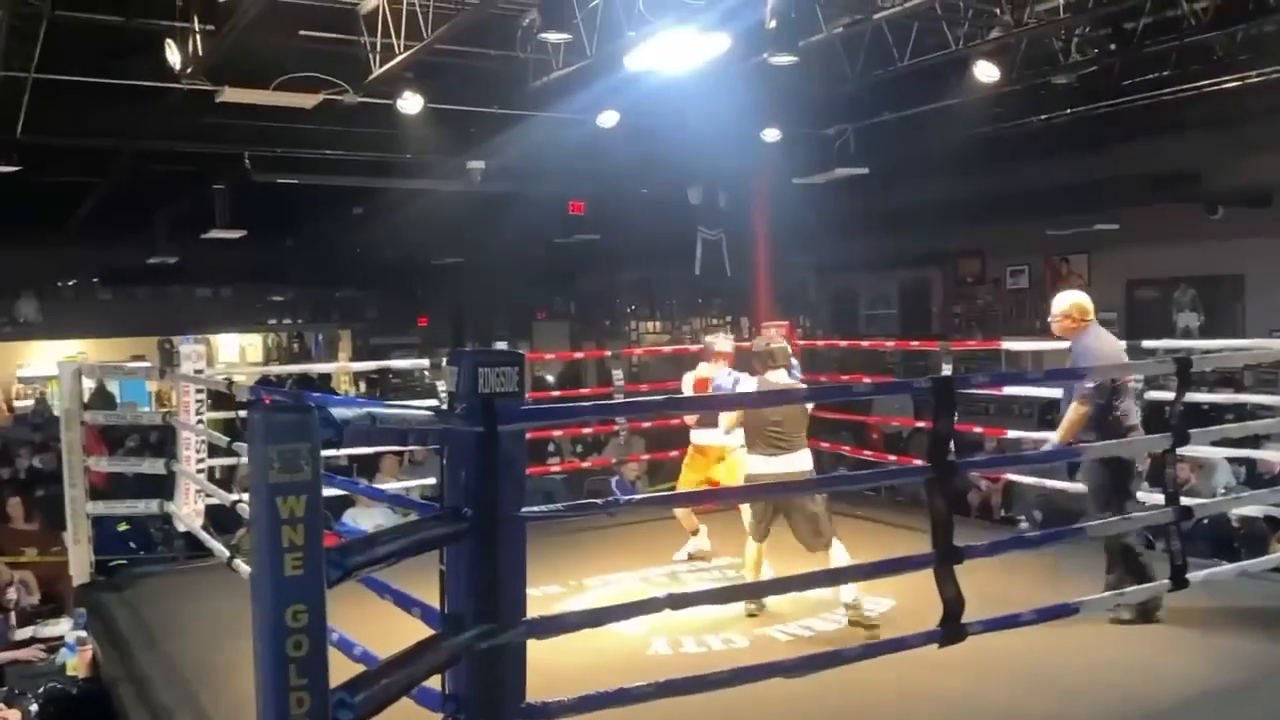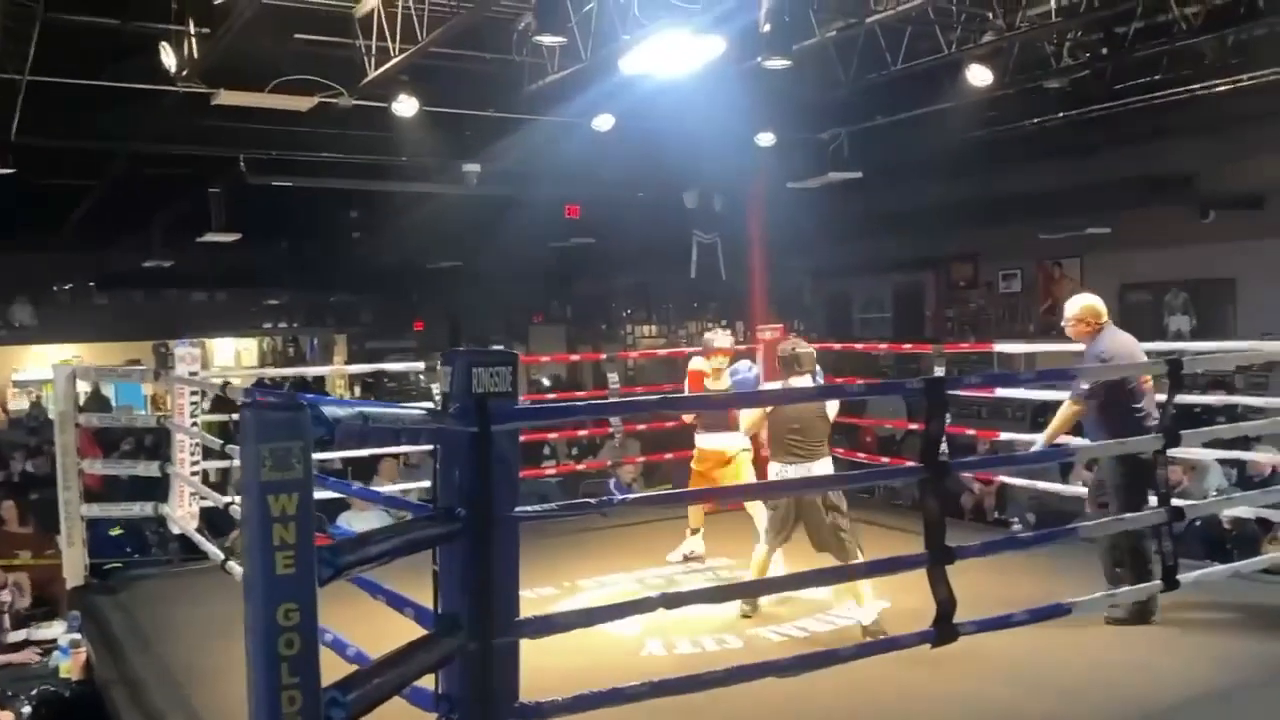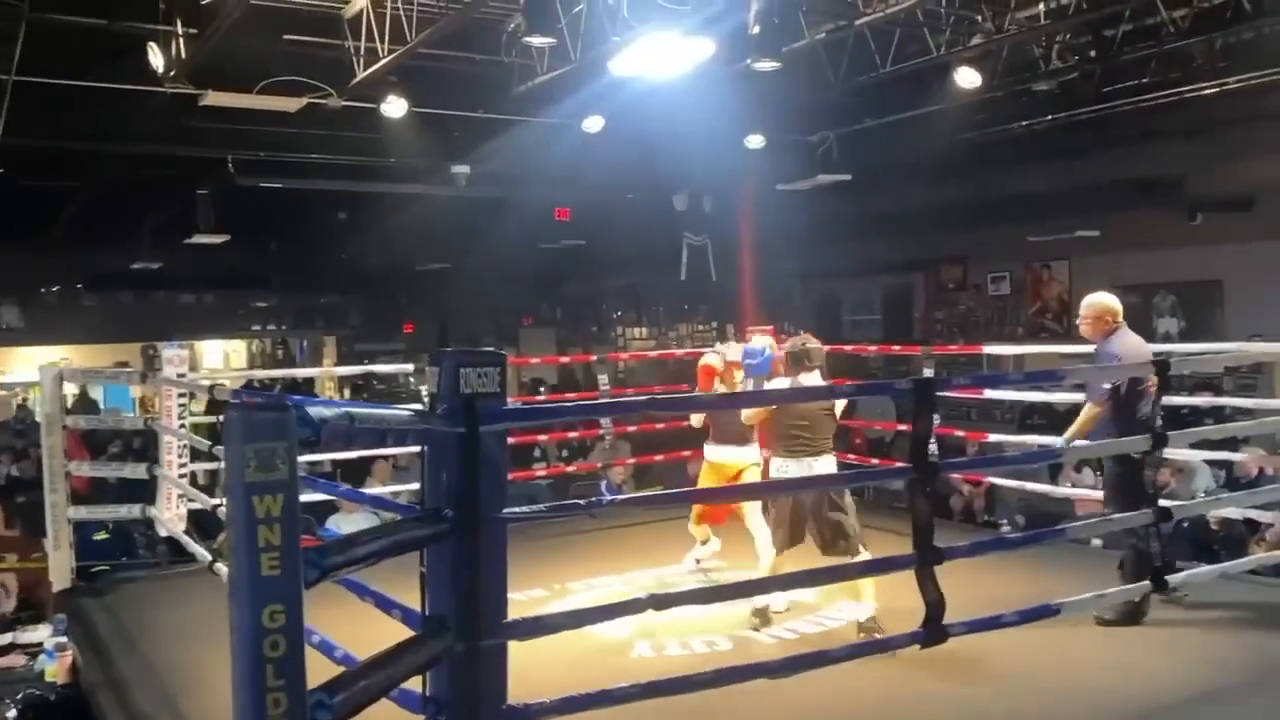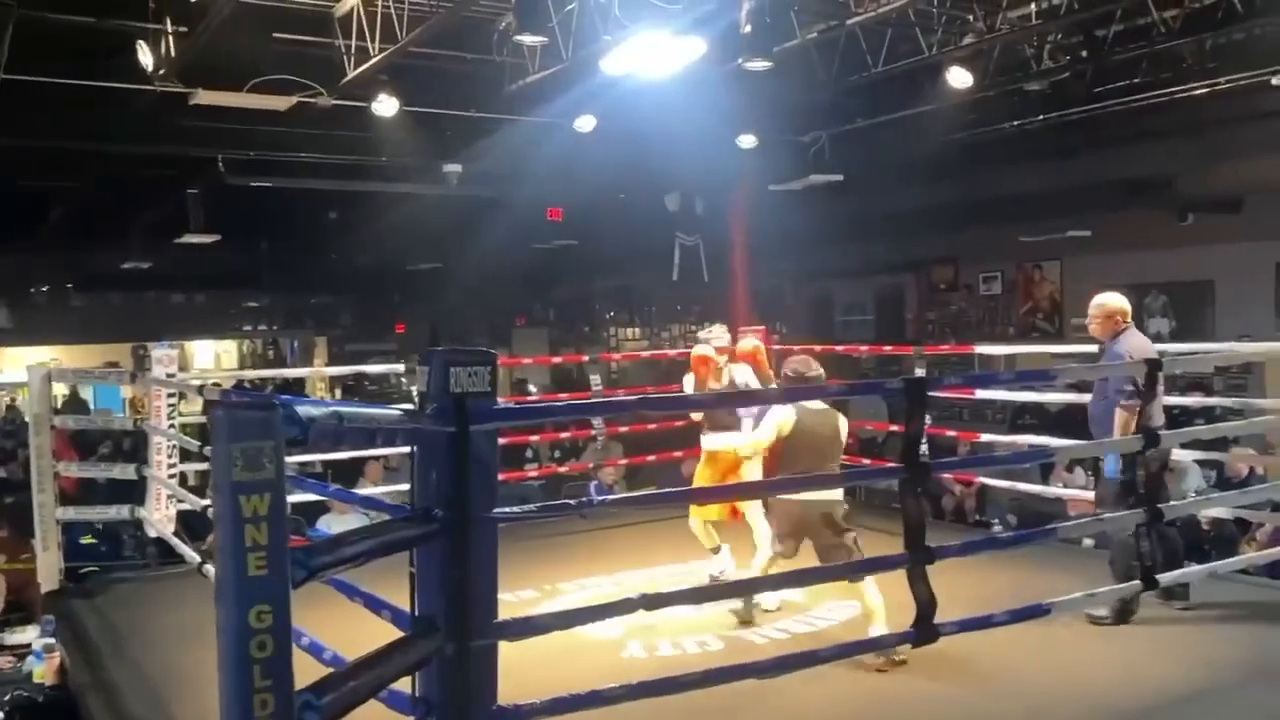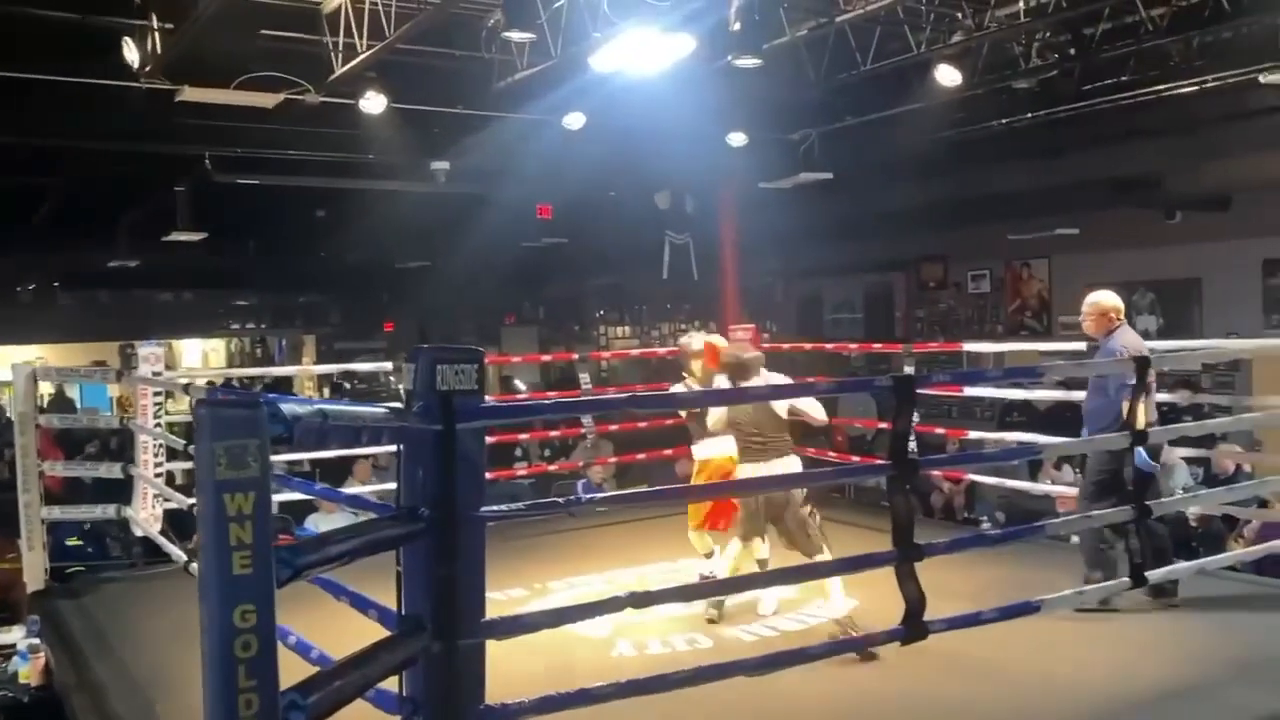
dt=0.2s
person 1, frame 1
left shoulder: (1089, 349)
right shoulder: (1100, 340)
left elbow: (1083, 404)
left wrist: (1056, 443)
left hip: (1110, 445)
right hip: (1116, 441)
left knee: (1115, 521)
right knee: (1113, 519)
left ankle: (1143, 601)
right ankle: (1119, 590)
person 1, frame 2
left shoulder: (1102, 351)
right shoulder: (1120, 340)
left elbow: (1078, 403)
left wrist: (1044, 440)
right hip: (1131, 440)
right knee: (1102, 503)
left ankle: (1139, 603)
right ankle: (1119, 583)
person 1, frame 3
left shoulder: (1115, 351)
right shoulder: (1132, 343)
left elbow: (1099, 404)
left wrist: (1066, 439)
left hip: (1127, 448)
right knee: (1140, 515)
left ankle: (1132, 604)
person 1, frame 4
left shoulder: (1121, 351)
right shoulder: (1138, 344)
left elbow: (1127, 407)
left wrist: (1115, 453)
right hip: (1151, 445)
left ankle: (1124, 601)
right ankle: (1175, 588)
person 1, frame 5
left shoulder: (1117, 348)
right shoulder: (1123, 341)
left elbow: (1132, 400)
left wrist: (1136, 443)
right wrist: (1092, 423)
left hip: (1117, 445)
right hip: (1136, 443)
left knee: (1093, 510)
left ankle: (1101, 584)
right ankle: (1163, 586)
person 2, frame 1
left shoulder: (748, 387)
right shoulder: (804, 392)
left hip: (759, 473)
right hip: (797, 473)
left knee: (756, 536)
right knee: (828, 540)
left ankle: (752, 597)
right ankle: (851, 605)
person 2, frame 2
right shoulder: (829, 399)
left elbow: (747, 428)
left hip: (782, 480)
right hip: (819, 480)
left knee: (769, 541)
right knee: (850, 551)
left ankle: (749, 599)
right ankle: (869, 621)
person 2, frame 3
left shoulder: (779, 386)
right shoulder: (837, 397)
left elbow: (747, 418)
left hip: (784, 478)
right hip: (822, 479)
left knee: (778, 548)
right knee: (855, 550)
left ankle: (760, 609)
right ankle: (867, 619)
person 2, frame 4
left shoulder: (783, 413)
right shoulder: (838, 419)
left elbow: (748, 449)
left hip: (789, 503)
right hip: (828, 502)
left knee: (777, 550)
left ankle: (747, 603)
right ankle: (880, 638)
person 2, frame 5
right shoulder: (782, 387)
left elbow: (715, 425)
right elbow: (820, 418)
left hip: (751, 482)
right hip: (786, 484)
left knee: (743, 539)
right knee: (818, 552)
left ankle: (715, 602)
right ankle: (841, 617)
person 3, frame 1
left shoulder: (734, 379)
right shoulder: (691, 378)
left elbow: (740, 417)
right elbow: (689, 419)
right wrist: (700, 392)
left hip: (731, 448)
right hip: (700, 448)
right knee: (680, 507)
right ankle: (698, 541)
person 3, frame 2
left shoulder: (741, 377)
right shoulder: (695, 378)
right elbow: (688, 417)
right wrist: (693, 391)
left hip: (736, 449)
right hip: (706, 450)
left knee: (753, 502)
right knee: (695, 503)
right ankle: (693, 543)
person 3, frame 3
right shoulder: (708, 385)
right elbow: (695, 422)
right wrist: (705, 389)
left hip: (747, 462)
right hip: (716, 462)
left knee: (753, 516)
right knee: (696, 521)
left ankle: (769, 572)
right ankle: (706, 543)
person 3, frame 4
left shoulder: (742, 371)
right shoulder: (691, 379)
right elbow: (696, 414)
right wrist: (702, 379)
right hip: (714, 451)
left knee: (753, 512)
right knee: (697, 520)
right ankle: (721, 557)
person 3, frame 5
left shoulder: (721, 380)
right shoulder: (678, 392)
right elbow: (694, 415)
left hip: (739, 454)
right hip: (709, 460)
right knee: (696, 530)
right ankle: (711, 558)
